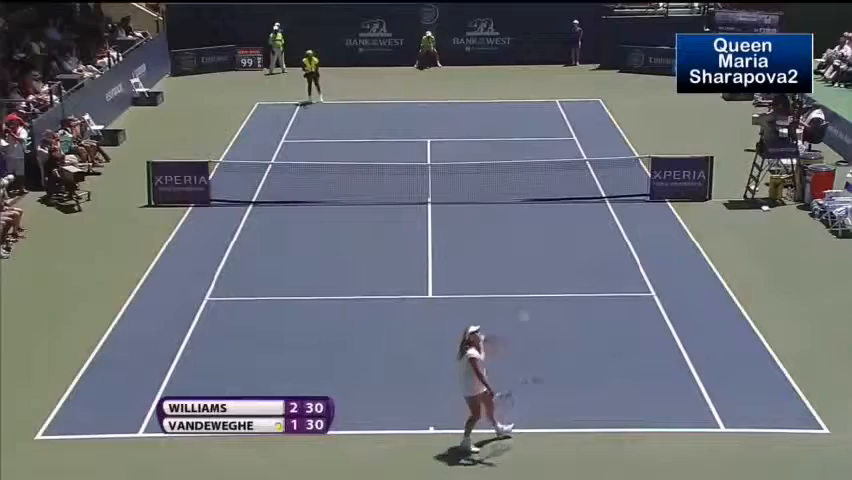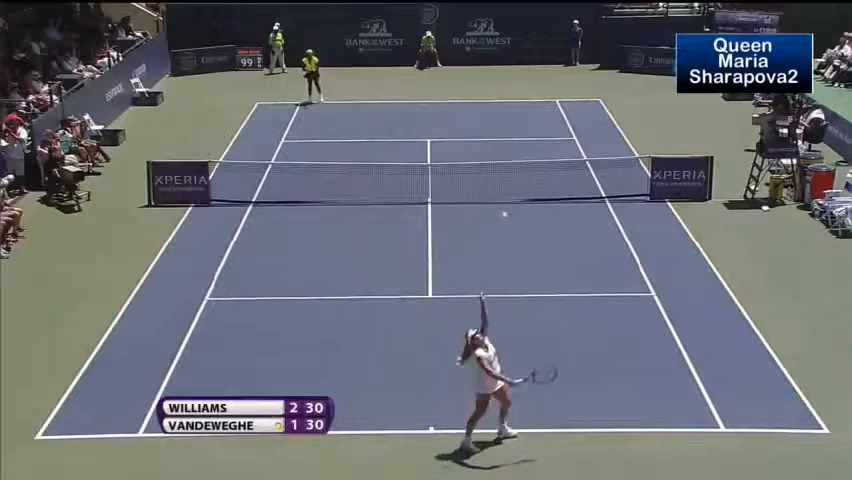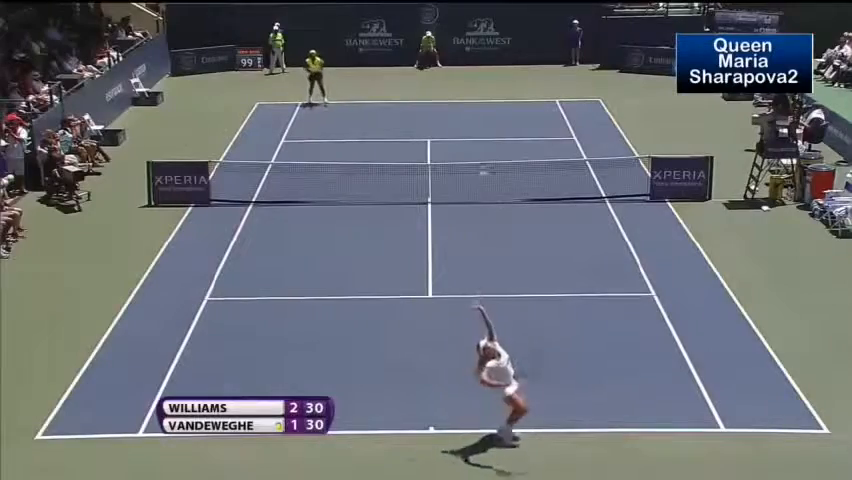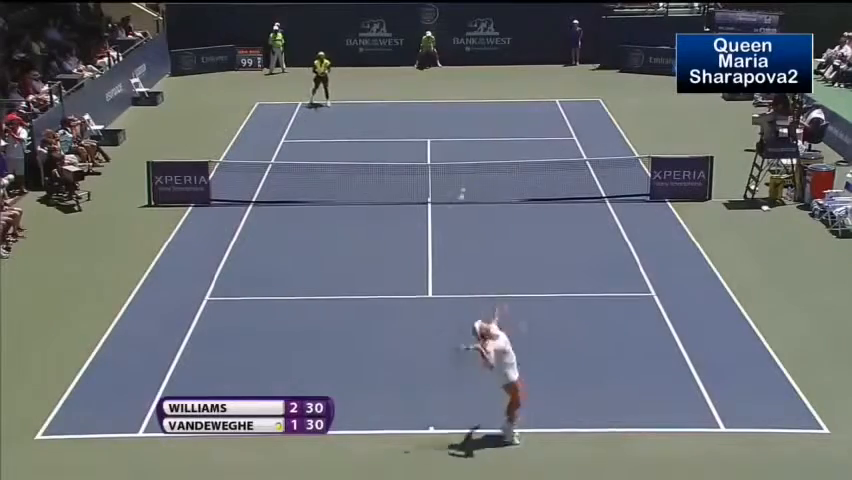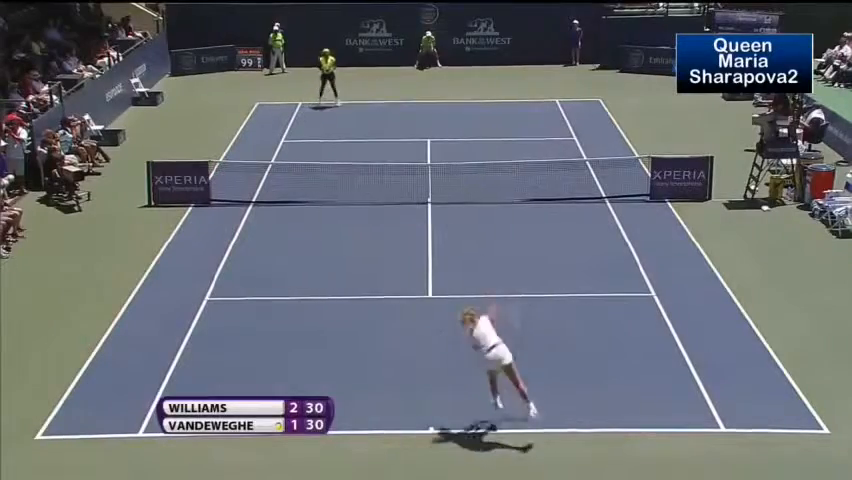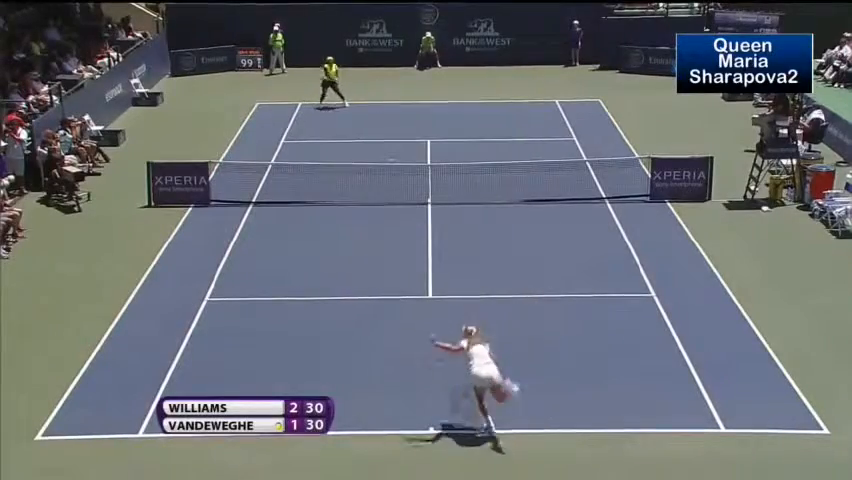
dt=0.3s
person 1, frame 1
left shoulder: (480, 343)
right shoulder: (471, 353)
right elbow: (479, 374)
right wrist: (490, 389)
left hip: (481, 386)
right hip: (472, 388)
left knee: (490, 406)
right knee: (476, 415)
left ankle: (498, 428)
right ankle: (465, 442)
person 1, frame 2
left shoulder: (484, 340)
right shoulder: (478, 354)
left elbow: (484, 320)
right elbow: (488, 372)
left wrist: (482, 303)
right wrist: (507, 380)
left hip: (497, 382)
right hip: (485, 387)
left knee: (506, 403)
right knee: (479, 413)
left ankle: (503, 429)
right ankle: (466, 441)
person 1, frame 3
left shoulder: (494, 345)
right shoulder: (489, 364)
left elbow: (490, 327)
right elbow: (482, 380)
left wrist: (482, 311)
right wrist: (499, 384)
left hip: (511, 383)
right hip: (505, 389)
left knee: (520, 408)
right knee: (522, 409)
left ankle: (505, 430)
right ankle: (504, 431)
person 1, frame 4
left shoulder: (493, 329)
right shoulder: (490, 345)
left elbow: (494, 321)
right elbow: (491, 365)
right wrist: (481, 349)
left hip: (511, 370)
right hip: (507, 374)
left knee: (516, 401)
right knee: (516, 402)
left ankle: (508, 428)
right ankle: (509, 431)
person 1, frame 5
left shoulder: (469, 330)
right shoulder: (484, 319)
right elbow: (492, 317)
left hip: (490, 357)
right hip: (501, 351)
left knee: (492, 378)
right knee: (518, 383)
left ankle: (496, 401)
right ankle: (530, 407)
person 1, frame 6
left shoulder: (465, 343)
right shoulder: (484, 345)
left elbow: (452, 348)
right elbow: (493, 360)
left wrist: (436, 343)
left hip: (478, 374)
right hip: (491, 370)
left knee: (480, 399)
right knee: (501, 398)
left ankle: (489, 425)
right ankle: (506, 386)
